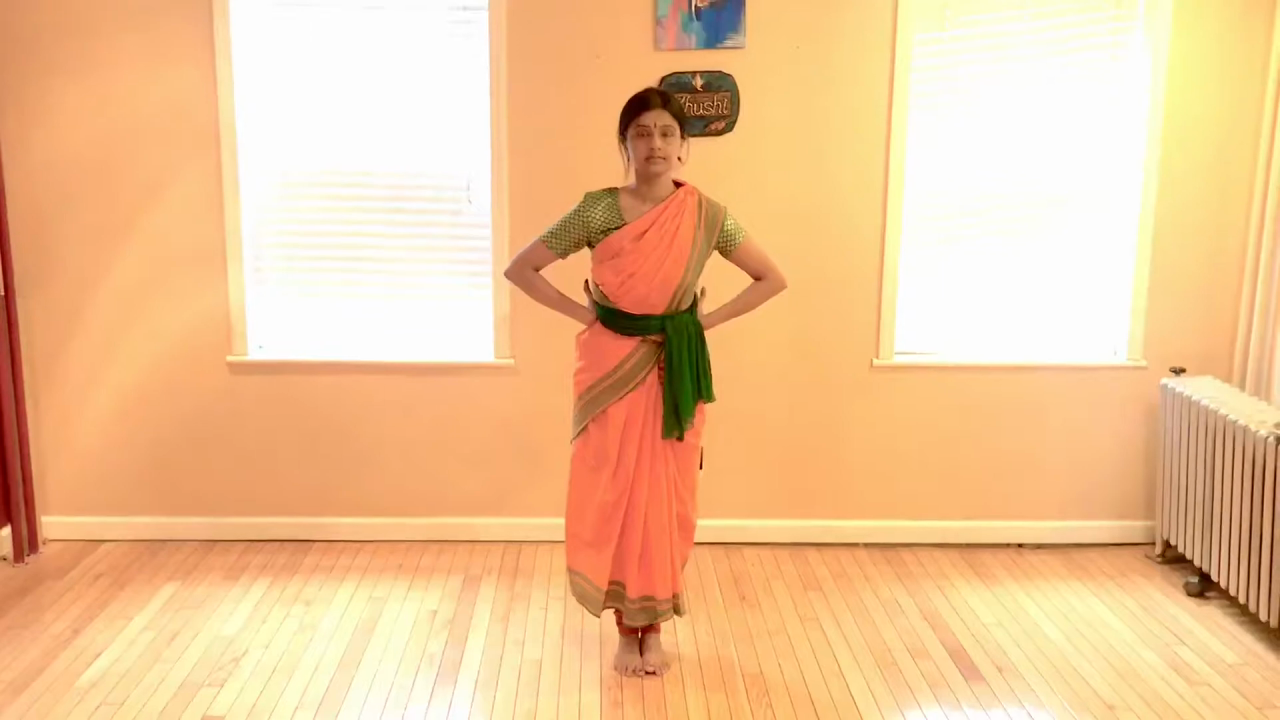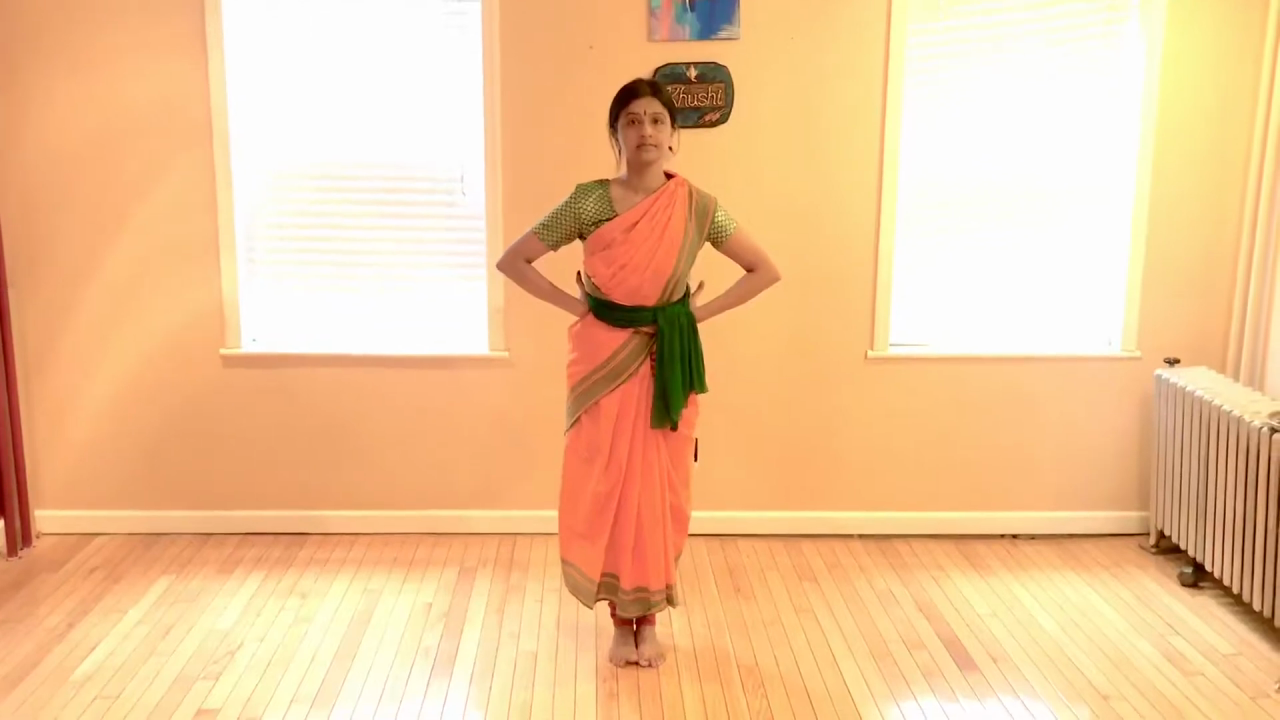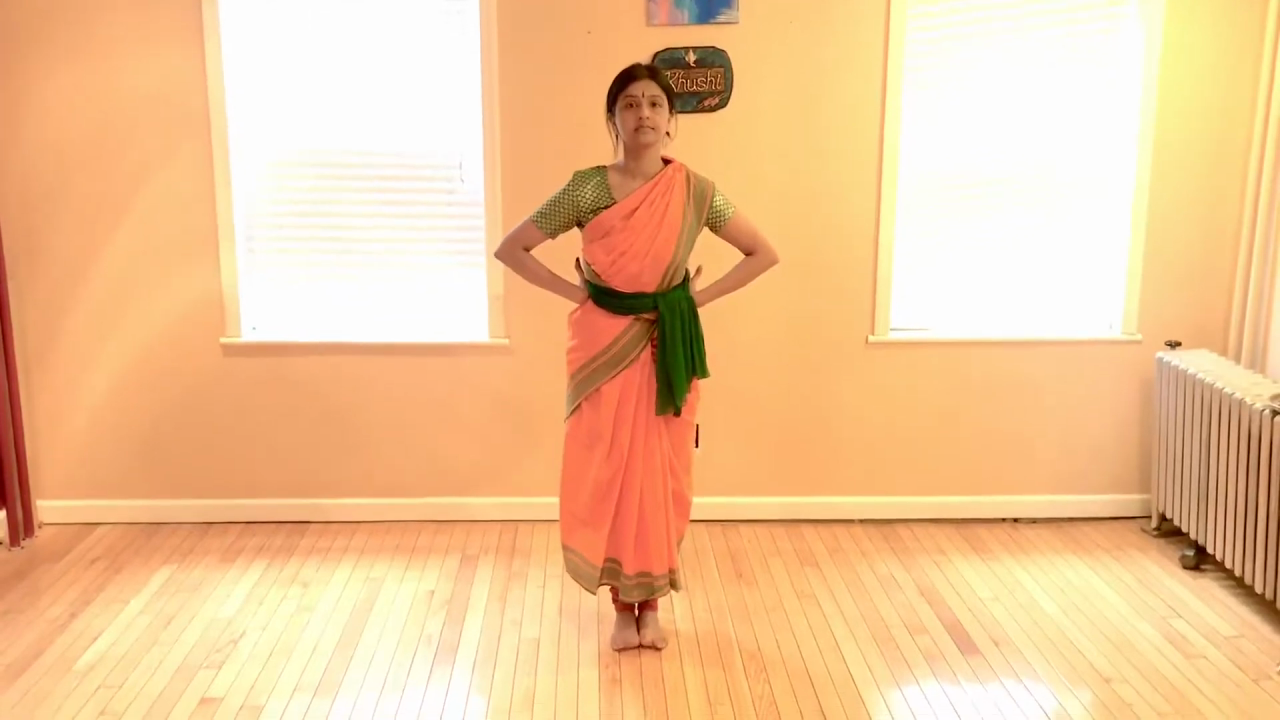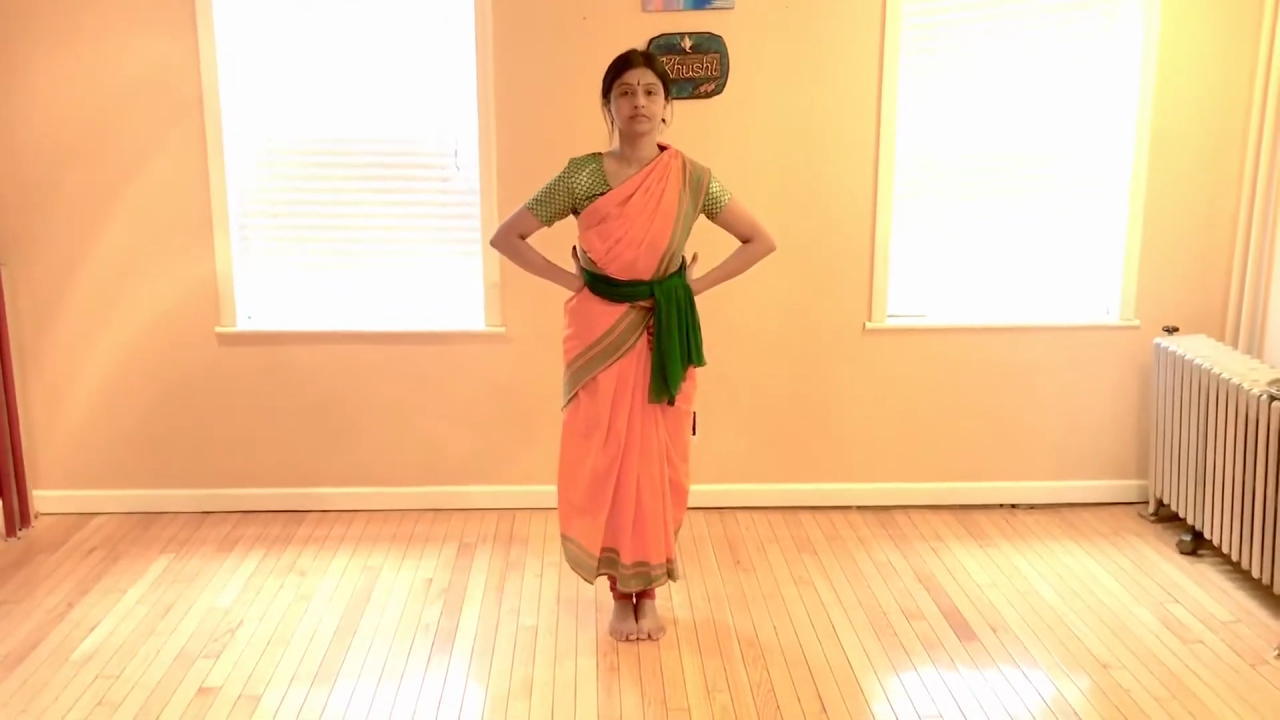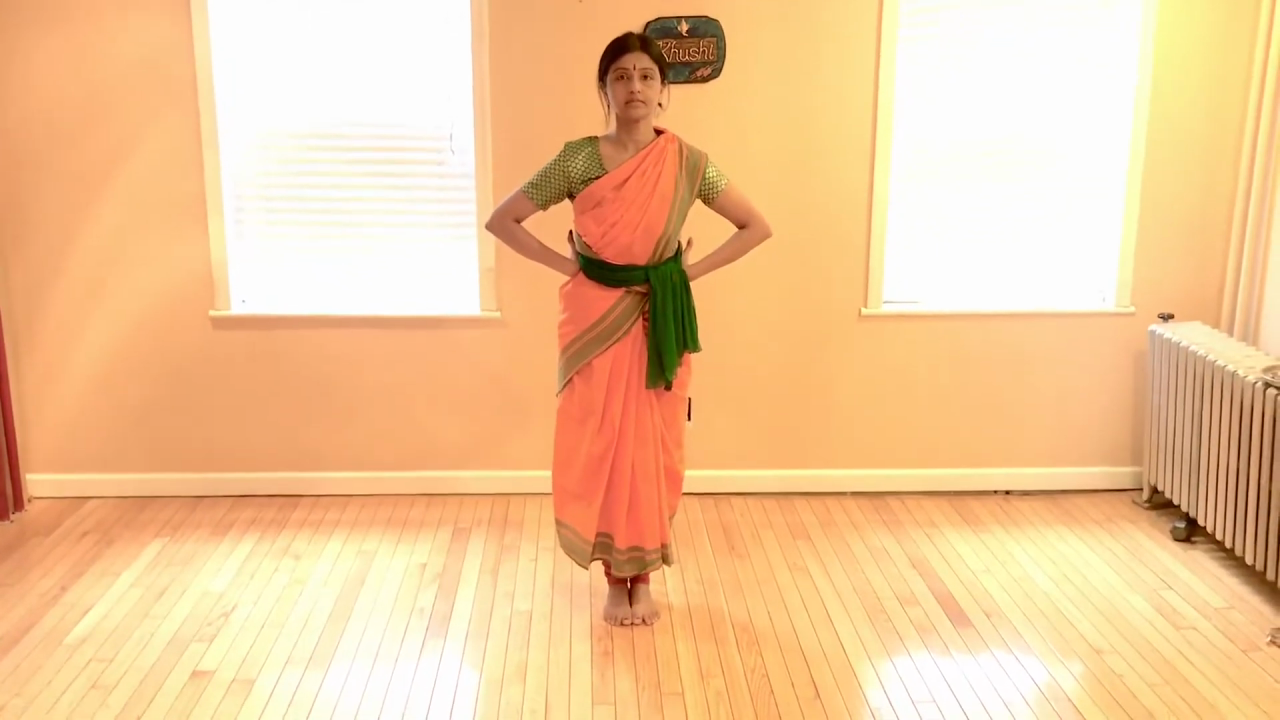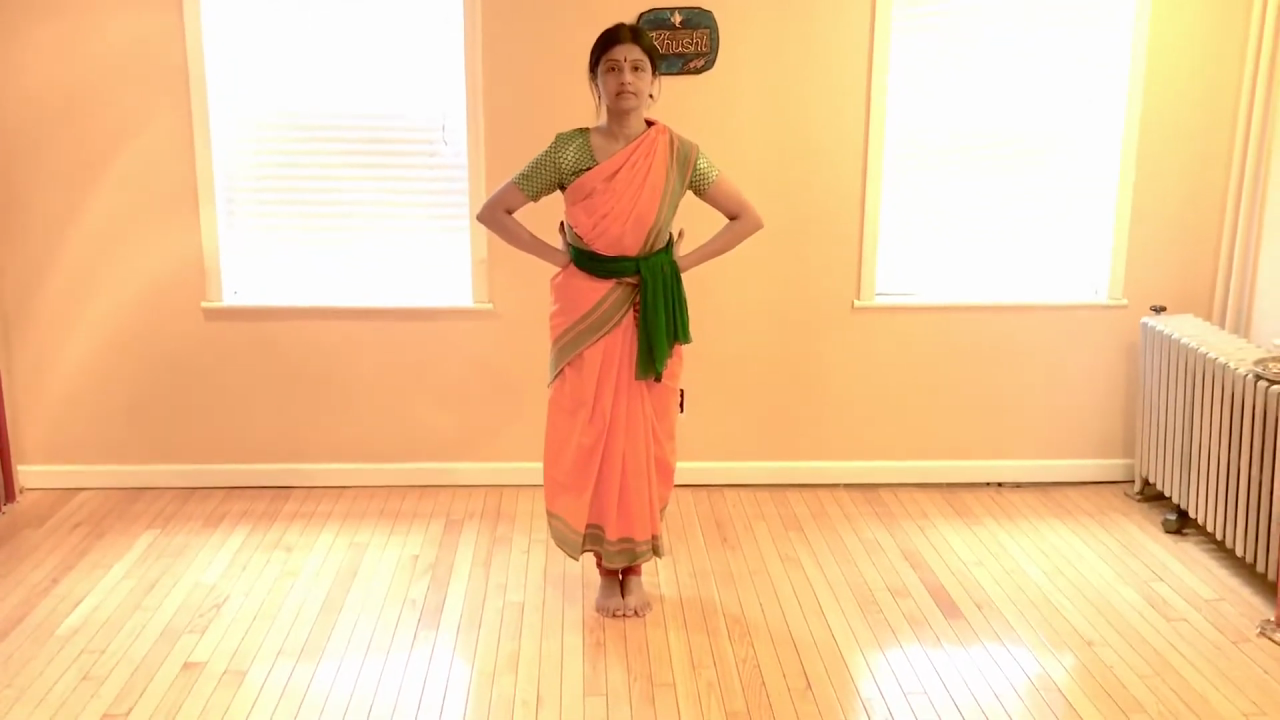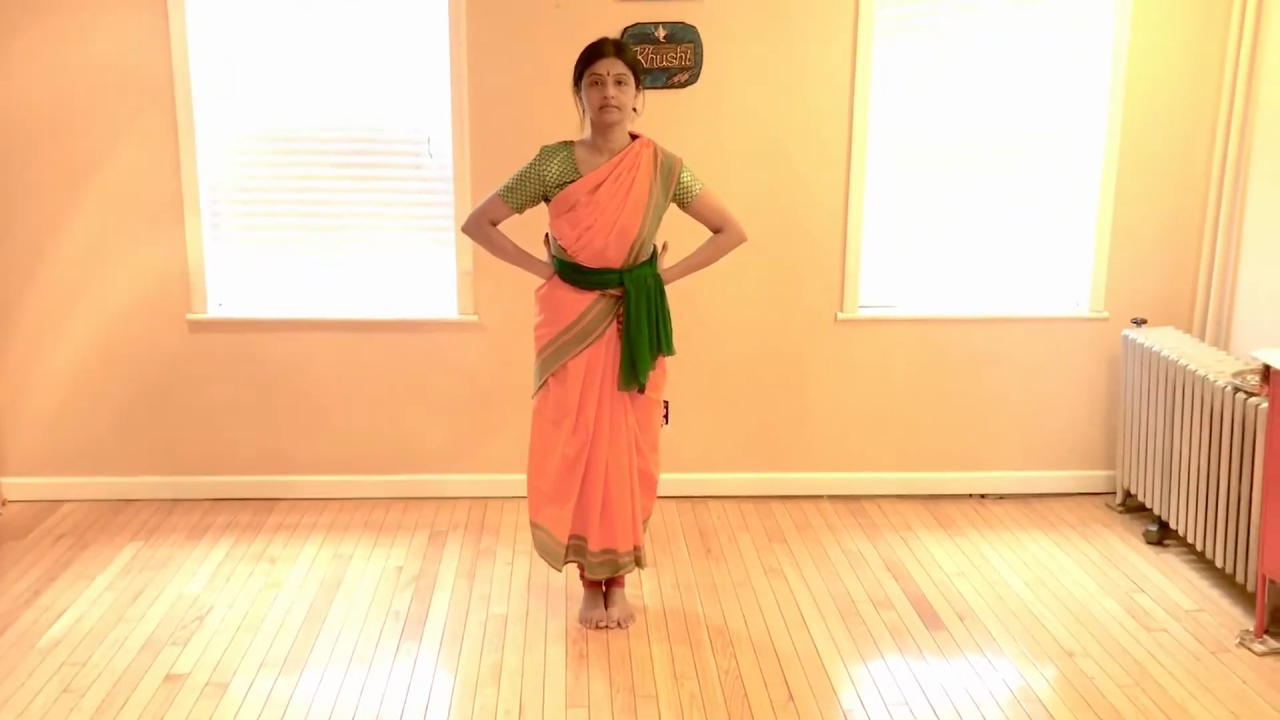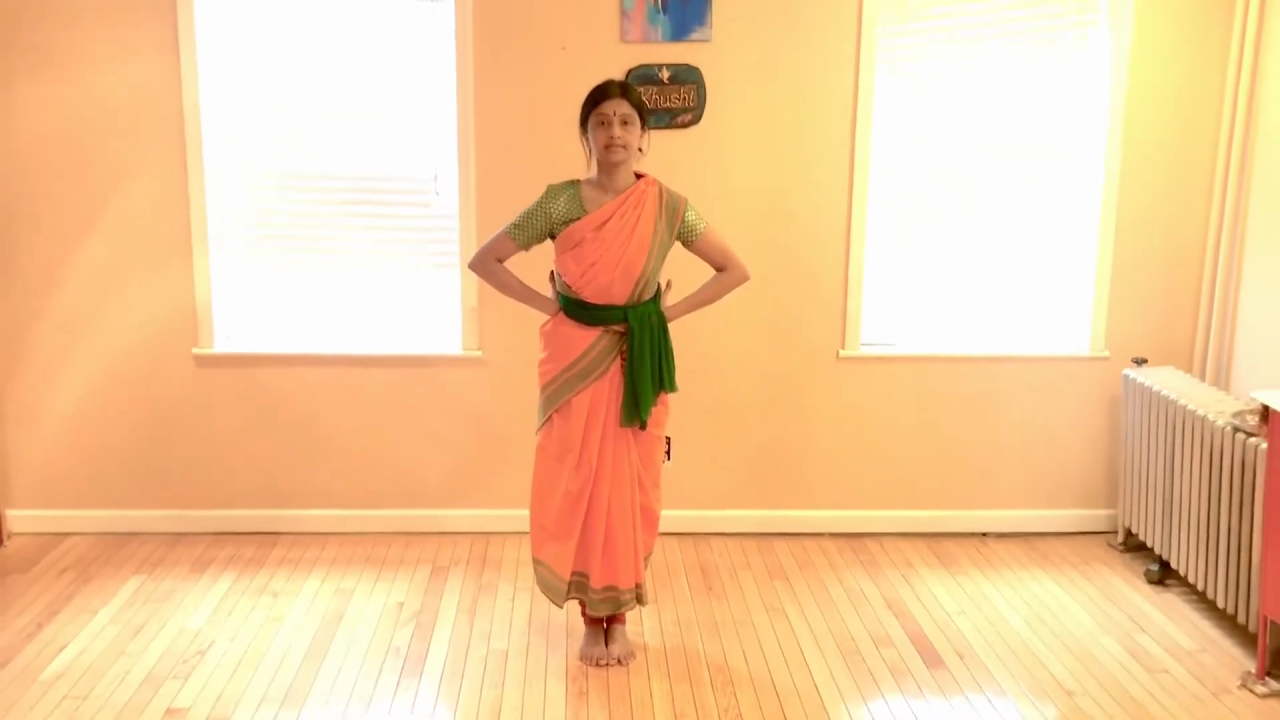
dt=0.5s
person 1, frame 1
left shoulder: (706, 216)
right shoulder: (596, 210)
left elbow: (771, 278)
right elbow: (520, 268)
left wrist: (708, 319)
right wrist: (582, 312)
left hip: (674, 372)
right hip: (611, 368)
left knee: (666, 497)
right knee: (614, 495)
left ankle: (654, 627)
right ankle: (626, 628)
person 1, frame 2
left shoulder: (697, 207)
right shoulder: (588, 201)
left elbow: (765, 270)
right elbow: (512, 260)
left wrist: (700, 311)
right wrist: (575, 305)
left hip: (667, 362)
right hip: (604, 359)
left knee: (659, 488)
right knee: (606, 486)
left ankle: (649, 617)
right ankle: (620, 619)
person 1, frame 3
left shoulder: (695, 192)
right shoulder: (586, 189)
left elbow: (763, 254)
right elbow: (510, 249)
left wrist: (700, 297)
right wrist: (575, 292)
left hip: (667, 348)
right hip: (604, 346)
left knee: (660, 473)
right knee: (607, 473)
left ankle: (651, 603)
right ankle: (622, 606)
person 1, frame 4
left shoulder: (692, 178)
right shoulder: (581, 175)
left elbow: (760, 241)
right elbow: (505, 236)
left wrist: (697, 284)
right wrist: (572, 280)
left hip: (664, 336)
right hip: (601, 334)
left knee: (657, 461)
right knee: (604, 461)
left ankle: (649, 590)
right ankle: (621, 594)
person 1, frame 5
left shoulder: (688, 163)
right shoulder: (577, 159)
left elbow: (757, 226)
right elbow: (501, 220)
left wrist: (693, 270)
right wrist: (566, 265)
left hip: (659, 321)
right hip: (595, 319)
left knee: (652, 447)
right knee: (600, 446)
left ankle: (643, 576)
right ankle: (614, 578)
person 1, frame 6
left shoulder: (679, 154)
right shoulder: (568, 151)
left elbow: (748, 218)
right elbow: (492, 211)
left wrist: (684, 261)
right wrist: (557, 256)
left hip: (650, 312)
right hip: (587, 309)
left knee: (643, 438)
right knee: (591, 437)
left ankle: (635, 567)
right ankle: (607, 570)
person 1, frame 7
left shoulder: (663, 167)
right shoulder: (552, 163)
left elbow: (731, 231)
right elbow: (477, 223)
left wrist: (668, 274)
right wrist: (541, 267)
left hip: (634, 325)
right hip: (570, 321)
left knee: (626, 450)
right knee: (575, 449)
left ankle: (618, 579)
right ankle: (591, 581)
person 1, frame 8
left shoulder: (667, 206)
right shoulder: (559, 202)
left elbow: (734, 270)
right elbow: (484, 260)
left wrist: (671, 310)
right wrist: (546, 304)
left hip: (637, 361)
right hip: (575, 358)
left knee: (629, 486)
right knee: (577, 485)
left ankle: (619, 616)
right ankle: (591, 618)
